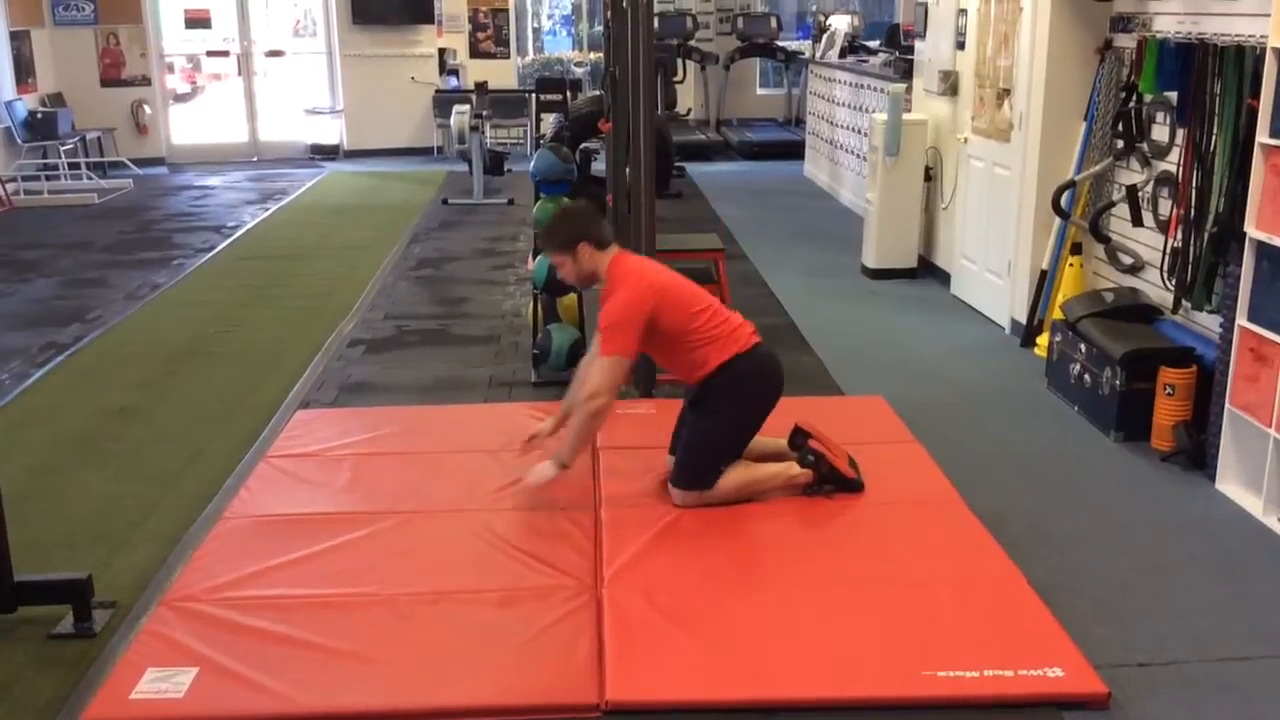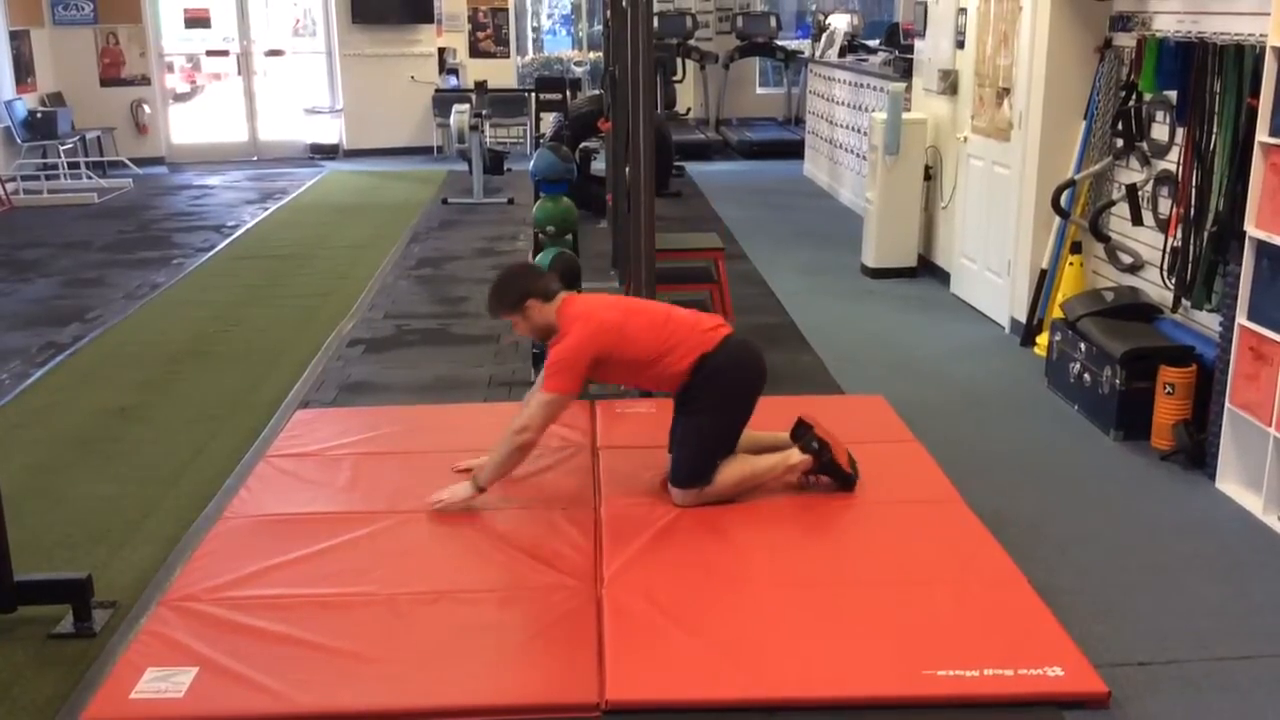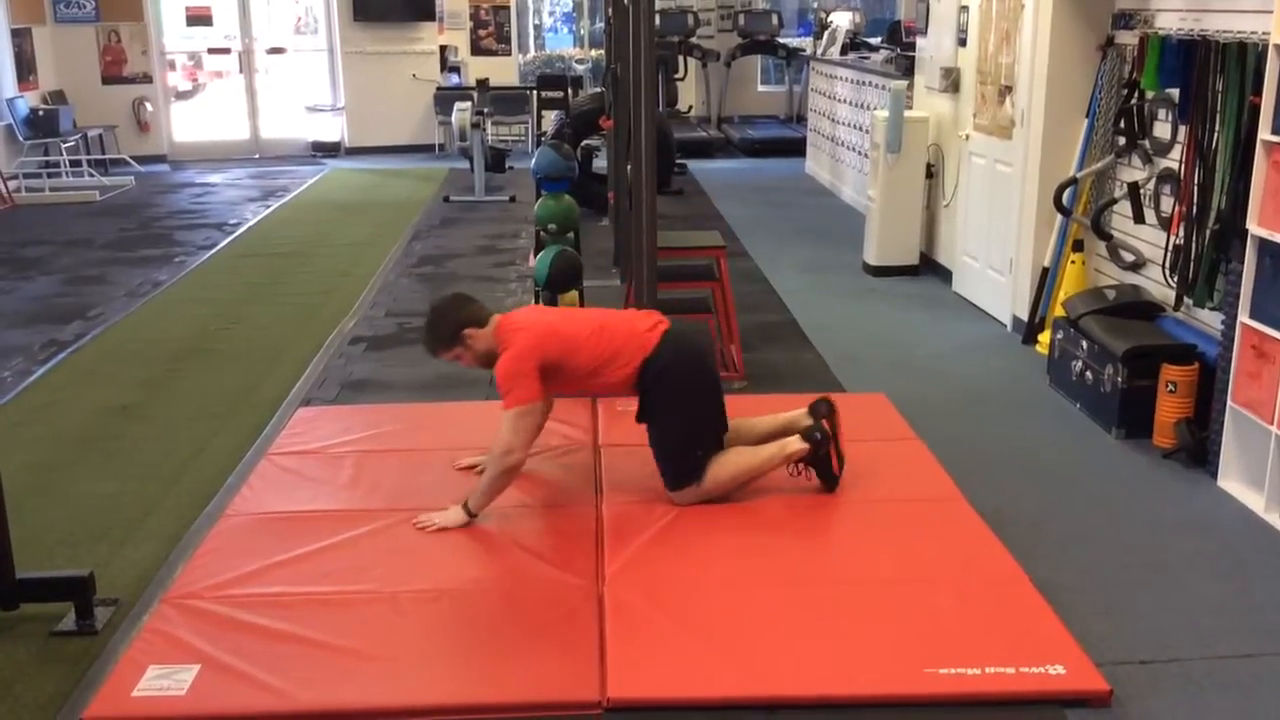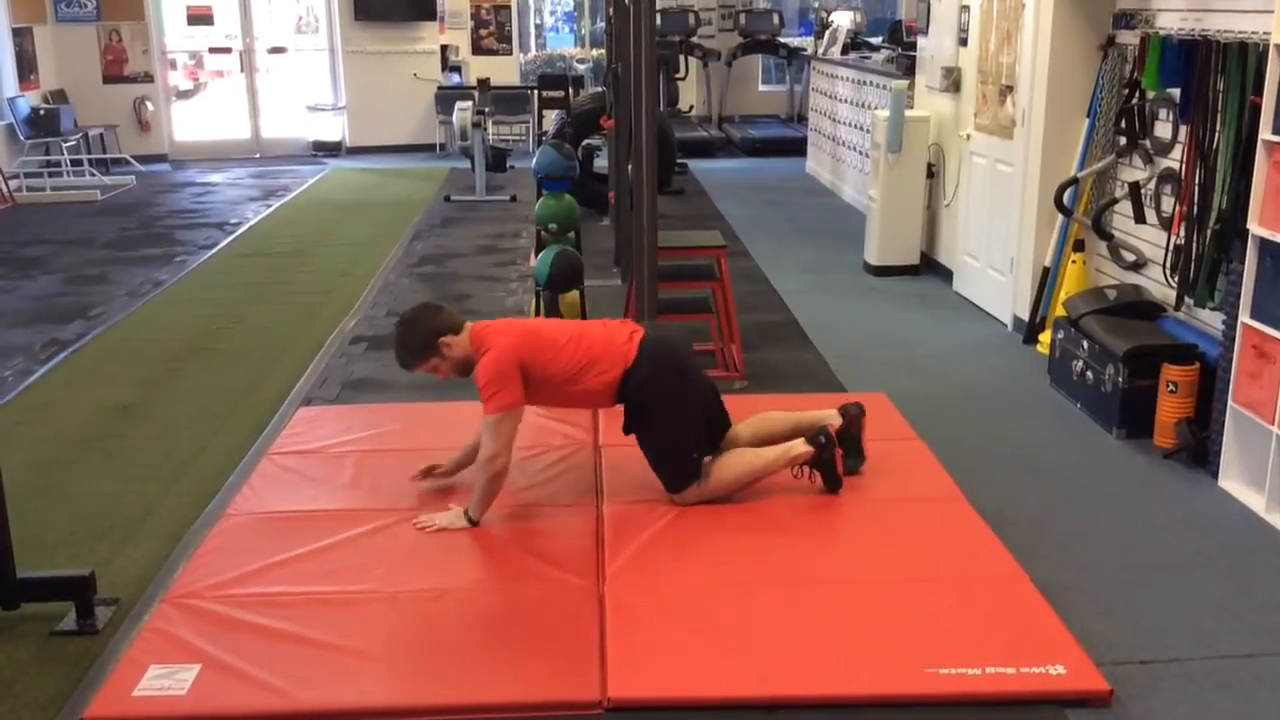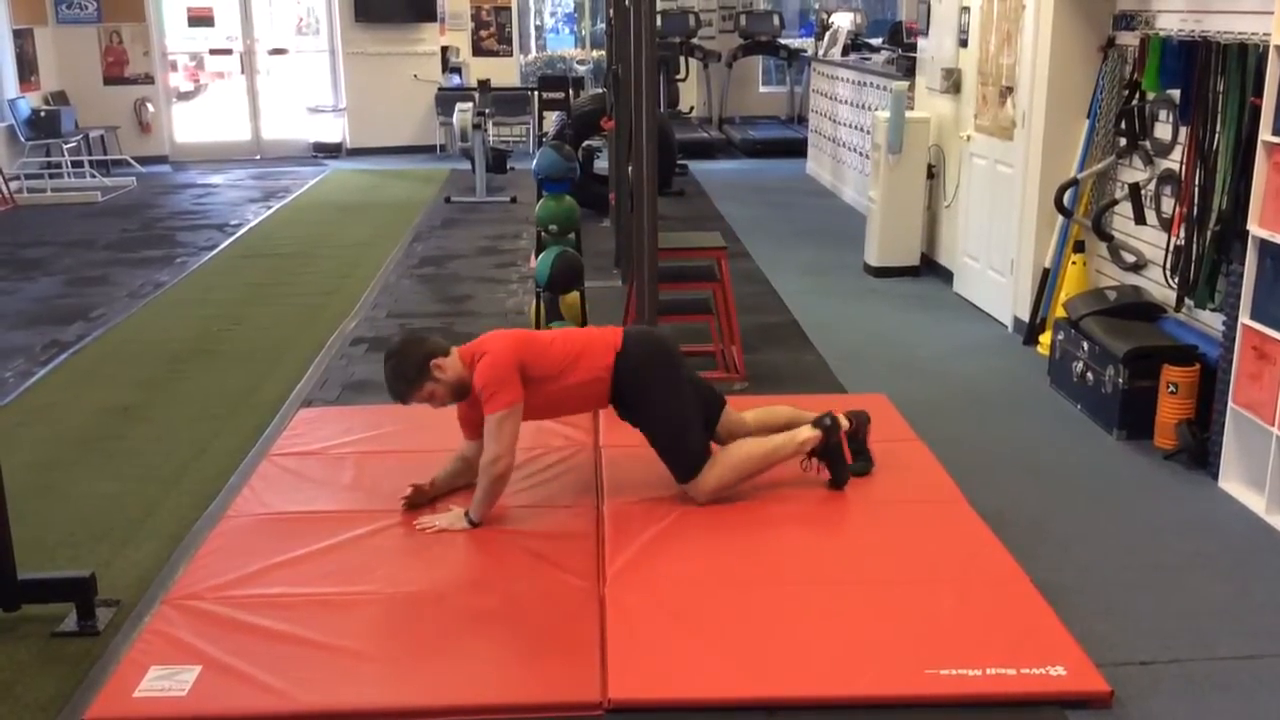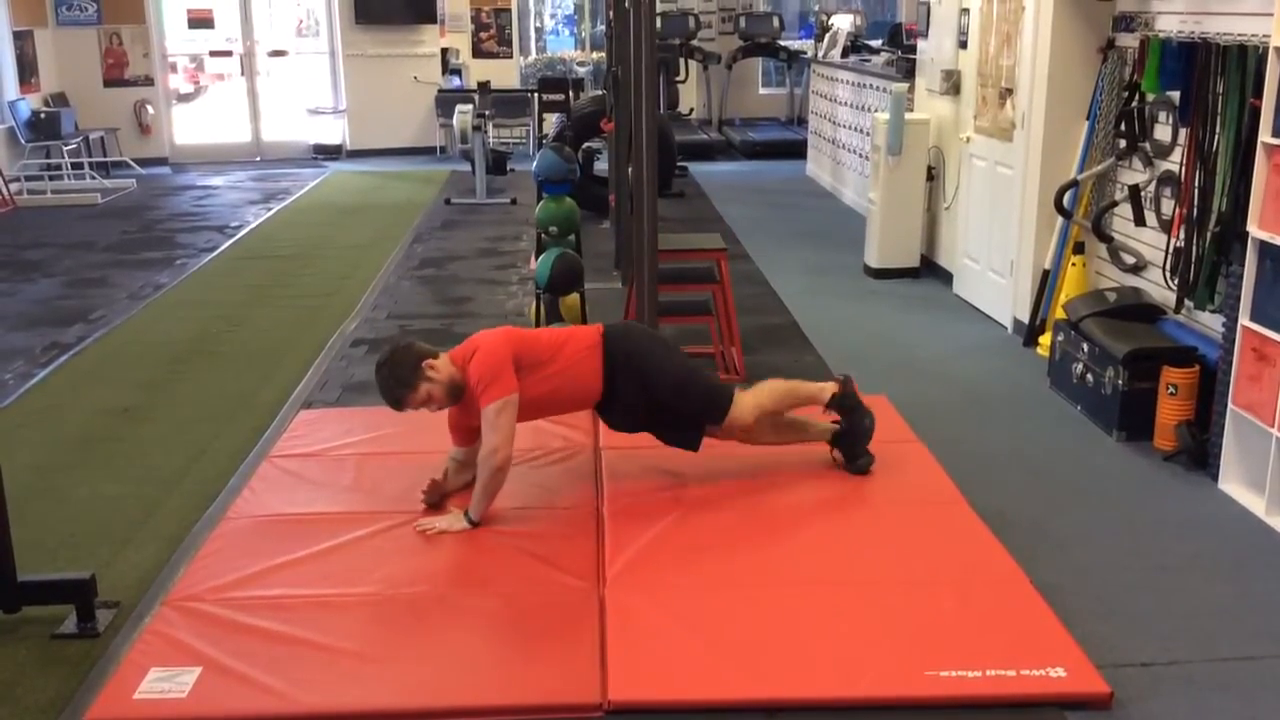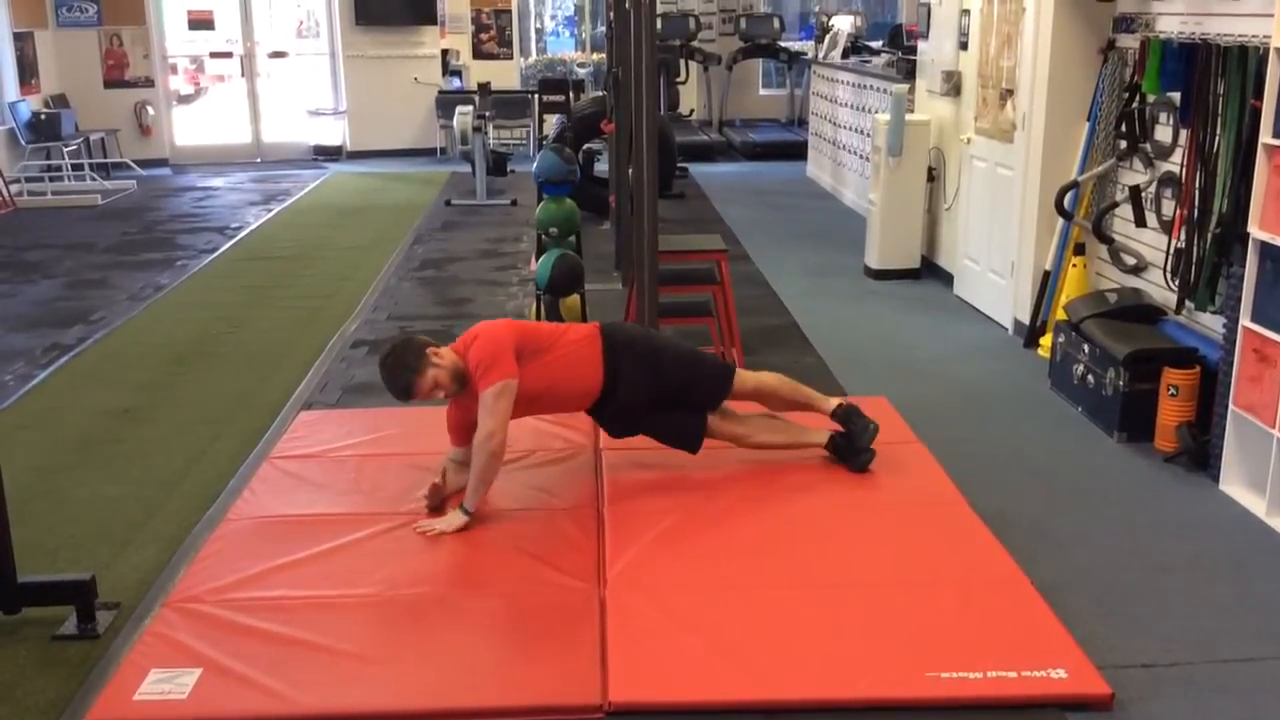
dt=0.3s
person 1, frame 1
left shoulder: (625, 296)
right shoulder: (624, 273)
left elbow: (598, 397)
right elbow: (593, 362)
left wrist: (558, 462)
right wrist: (557, 420)
left hip: (742, 378)
right hip: (729, 369)
left knee: (686, 490)
right knee: (682, 461)
left ankle: (805, 472)
right ankle: (793, 448)
person 1, frame 2
left shoulder: (575, 340)
right shoulder: (575, 311)
left elbow: (527, 432)
right elbow: (540, 396)
left wrist: (474, 487)
right wrist: (500, 453)
left hip: (726, 370)
right hip: (722, 355)
left knee: (688, 491)
right knee: (699, 454)
left ankle: (802, 459)
right ankle: (797, 441)
person 1, frame 3
left shoulder: (515, 355)
right shoulder: (522, 324)
left elbow: (512, 455)
right elbow: (534, 412)
left wrist: (466, 510)
right wrist: (497, 458)
left hip: (672, 368)
right hip: (674, 347)
left knee: (686, 489)
right knee: (710, 443)
left ankle: (800, 446)
right ankle: (808, 418)
person 1, frame 4
left shoulder: (493, 361)
right shoulder: (489, 345)
left elbow: (496, 459)
right elbow: (494, 431)
left wrist: (469, 515)
right wrist: (453, 466)
left hip: (650, 375)
right hip: (650, 357)
left knee: (689, 488)
right knee: (731, 438)
left ankle: (804, 448)
right ankle: (837, 420)
person 1, frame 5
left shoulder: (492, 365)
right shoulder: (472, 386)
left elbow: (498, 462)
right elbow: (471, 458)
left wrist: (471, 517)
right wrist: (432, 488)
left hip: (635, 362)
right hip: (628, 361)
left knee: (702, 482)
right knee: (733, 426)
left ankle: (816, 435)
right ankle: (843, 423)
person 1, frame 6
left shoulder: (486, 357)
right shoulder: (463, 405)
left elbow: (498, 454)
right elbow: (465, 461)
left wrist: (471, 517)
right wrist: (443, 486)
left hip: (621, 357)
right hip: (614, 401)
left knee: (739, 413)
right knee: (724, 428)
left ankle: (831, 393)
right ankle: (832, 432)
person 1, frame 7
left shoulder: (485, 344)
right shoulder: (460, 403)
left elbow: (491, 440)
right elbow: (461, 460)
left wrist: (467, 510)
right wrist: (443, 488)
left hip: (620, 355)
right hip: (610, 404)
left knee: (741, 385)
right knee: (725, 428)
left ankle: (833, 408)
right ankle: (830, 440)
